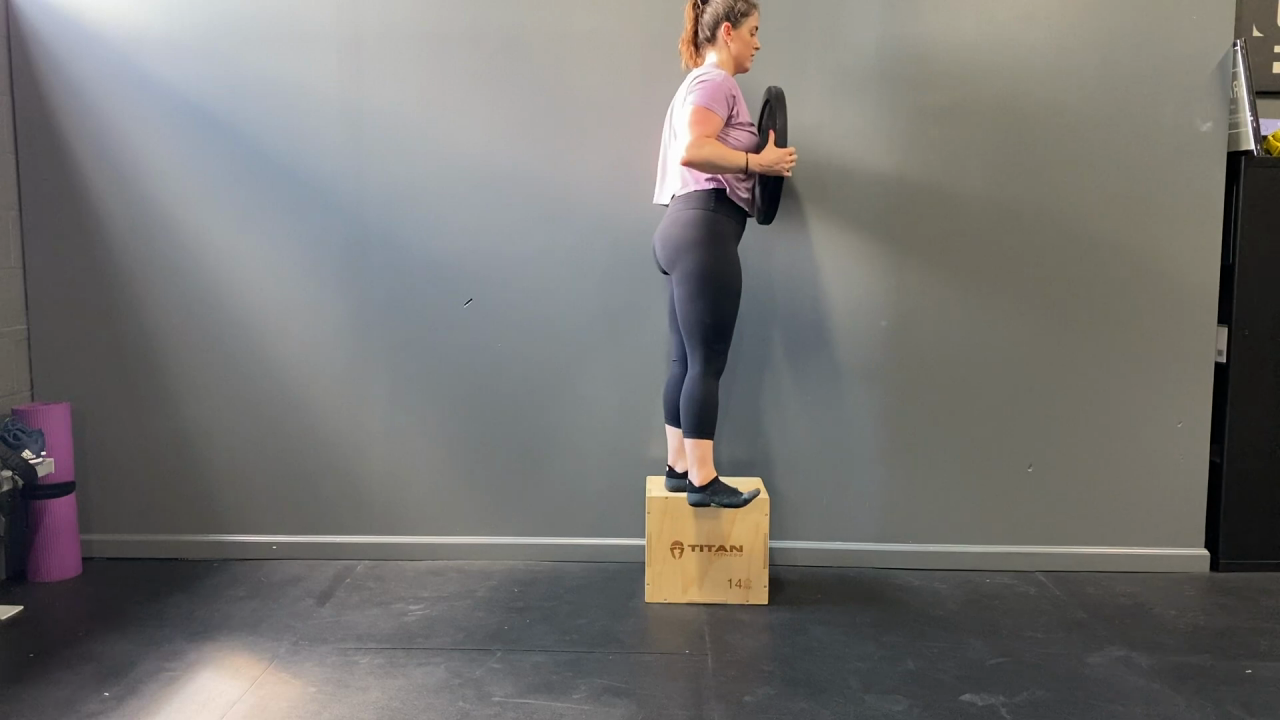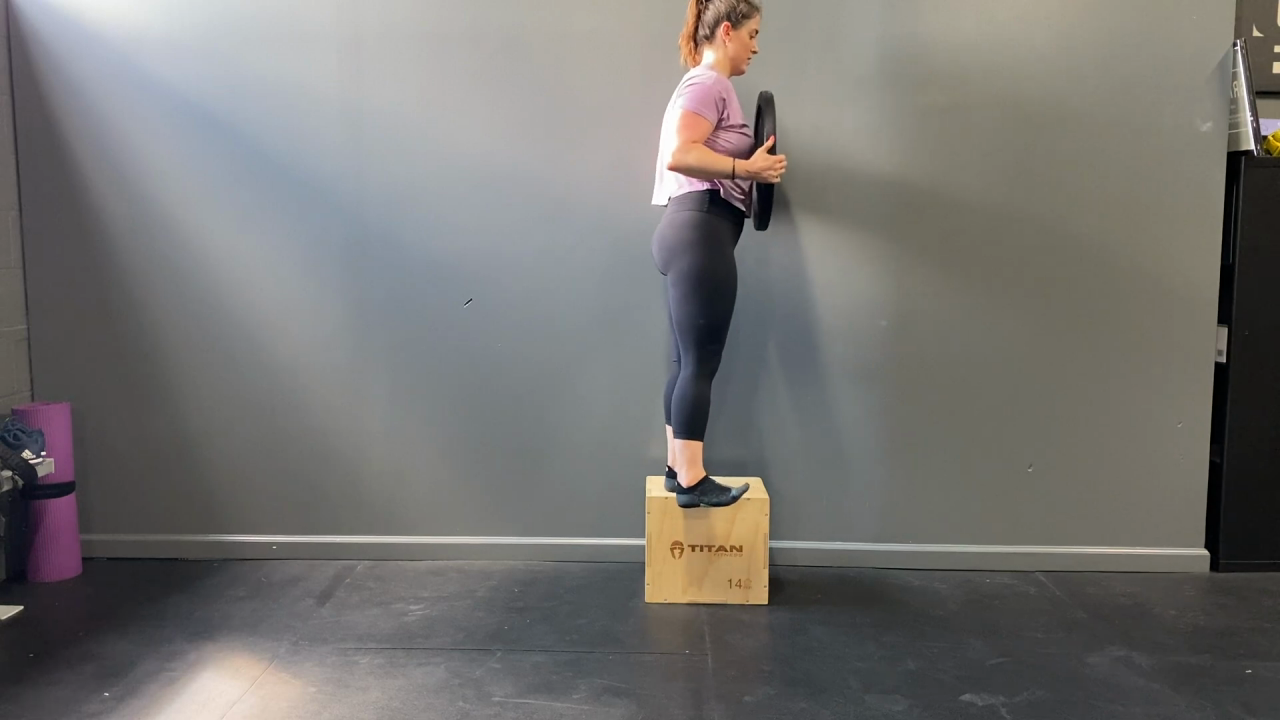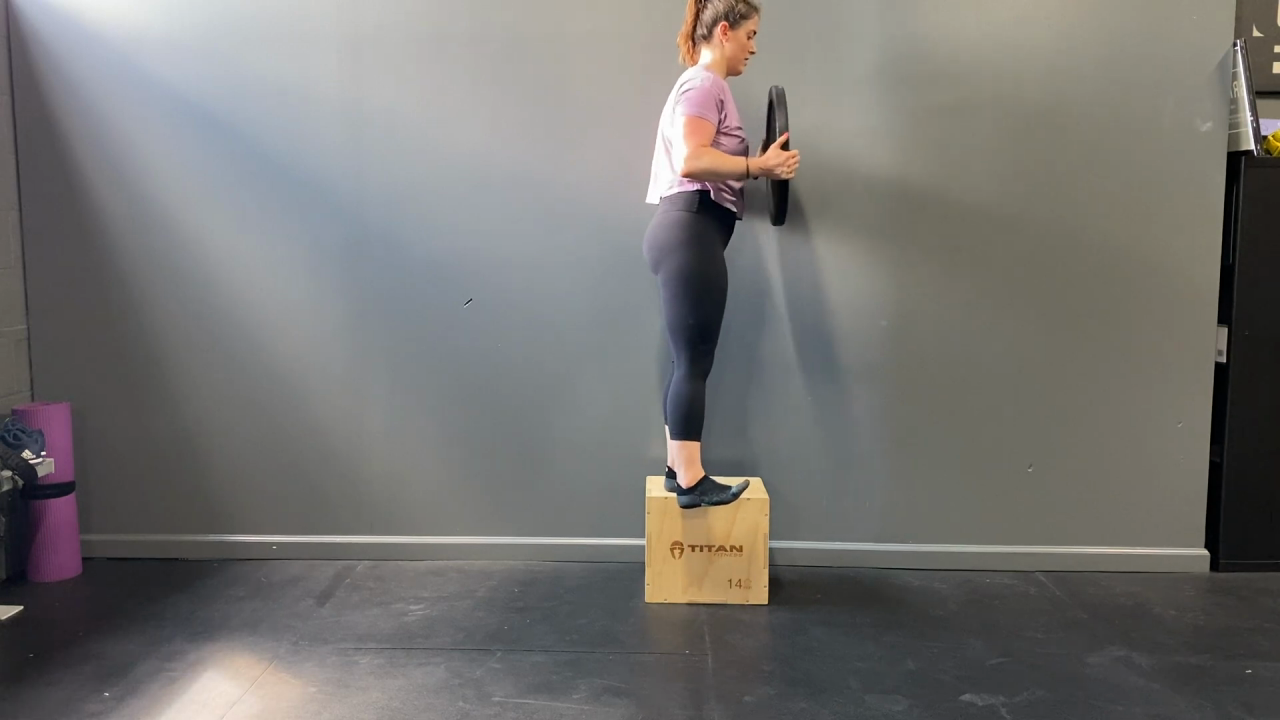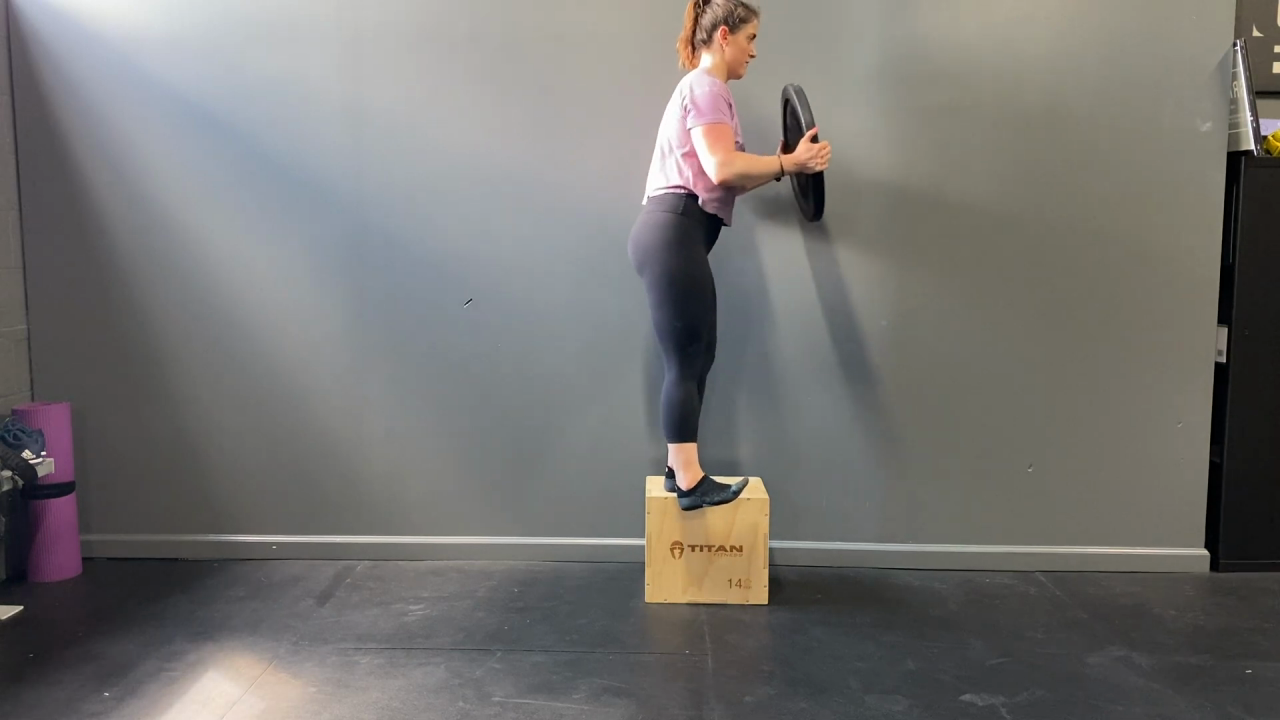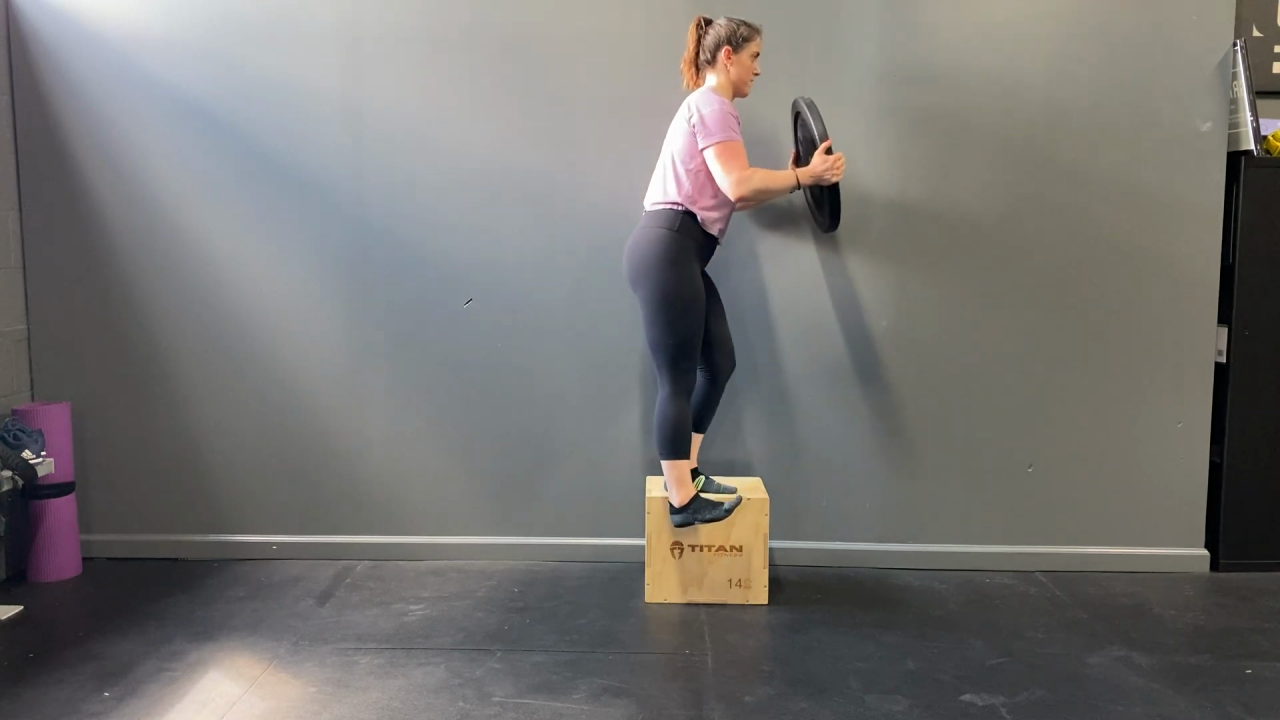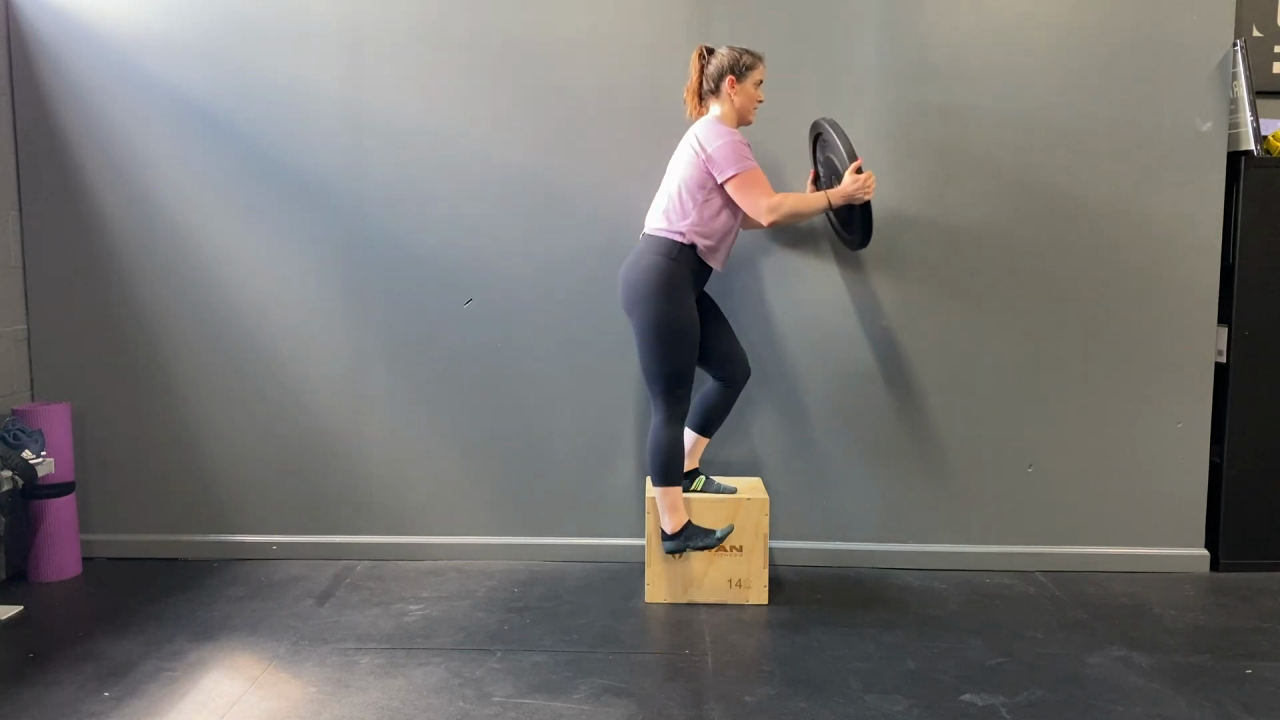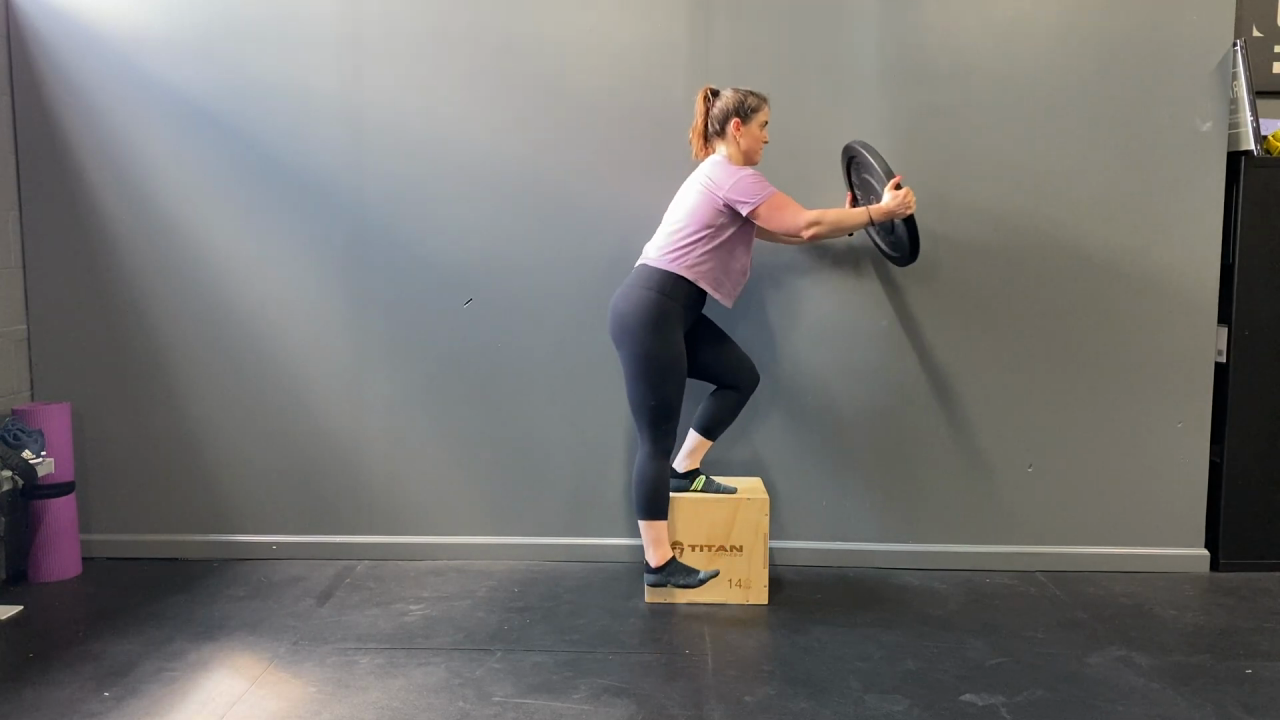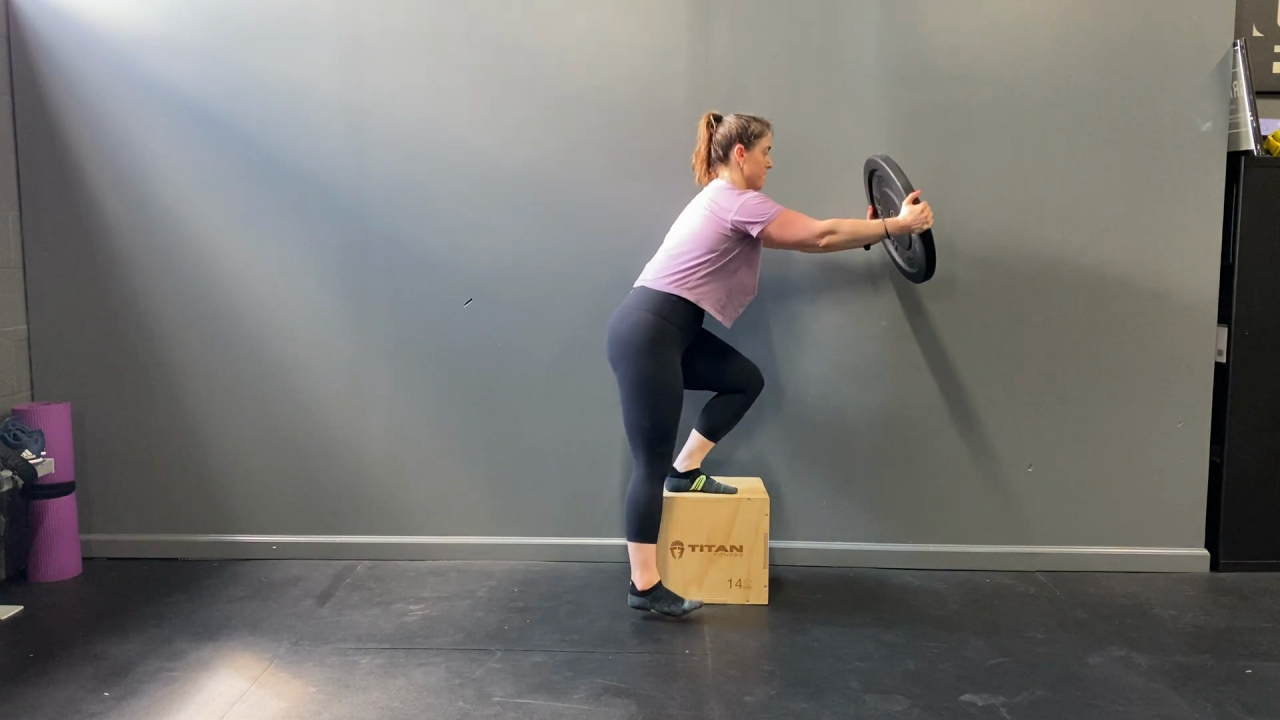
dt=0.4s
person 1, frame 1
left shoulder: (702, 83)
right shoulder: (715, 82)
right elbow: (692, 151)
left wrist: (760, 161)
right wrist: (758, 162)
left hip: (687, 228)
right hip: (703, 230)
left knee: (688, 359)
right knee: (707, 362)
left ankle: (679, 467)
right ankle: (702, 480)
person 1, frame 2
left shoulder: (707, 86)
right shoulder: (707, 84)
right elbow: (679, 154)
left wrist: (754, 166)
right wrist: (747, 168)
left hip: (691, 230)
right hip: (700, 231)
left knee: (690, 361)
right knee: (701, 363)
left ankle: (679, 468)
right ankle: (692, 480)
person 1, frame 3
left shoulder: (704, 85)
right shoulder: (704, 84)
right elbow: (690, 160)
left wrist: (759, 165)
right wrist: (758, 166)
left hip: (685, 232)
right hip: (690, 232)
left knee: (689, 361)
right knee: (694, 363)
left ankle: (679, 468)
right ankle: (691, 481)
person 1, frame 4
left shoulder: (703, 89)
right shoulder: (706, 88)
left elbow: (723, 180)
right elbow: (722, 168)
left wrist: (778, 167)
right wrist: (790, 163)
left hip: (677, 237)
right hip: (672, 236)
left knee: (696, 360)
right knee: (685, 364)
left ankle: (682, 470)
right ankle: (690, 483)
person 1, frame 5
left shoulder: (706, 107)
right shoulder: (712, 107)
left elbow: (733, 193)
right elbow: (739, 185)
left wrist: (790, 179)
right wrist: (807, 175)
left hip: (676, 254)
right hip: (666, 253)
left knee: (718, 362)
right knee: (678, 381)
left ankle: (688, 472)
right ankle: (683, 501)
person 1, frame 6
left shoulder: (711, 136)
right shoulder: (720, 139)
left elbow: (749, 216)
right elbow: (769, 210)
left wrist: (809, 197)
right wrist: (838, 195)
left hip: (672, 278)
right hip: (659, 279)
left knee: (733, 370)
right knee: (671, 408)
left ankle: (685, 471)
right ankle: (675, 528)
person 1, frame 7
left shoulder: (719, 176)
right shoulder: (733, 178)
left elbow: (784, 231)
right elbow: (804, 226)
left wrist: (847, 222)
right wrist: (879, 212)
left hip: (664, 310)
right hip: (649, 312)
left knee: (741, 377)
right knee: (656, 440)
left ankle: (684, 471)
right ankle: (659, 562)
person 1, frame 8
left shoulder: (724, 201)
right shoulder: (738, 202)
left elbow: (802, 239)
right elbow: (819, 235)
left wrist: (866, 233)
right wrist: (895, 225)
left hip: (663, 328)
right hip: (646, 334)
left knee: (745, 380)
right knee: (650, 464)
left ankle: (685, 470)
right ankle: (645, 587)
